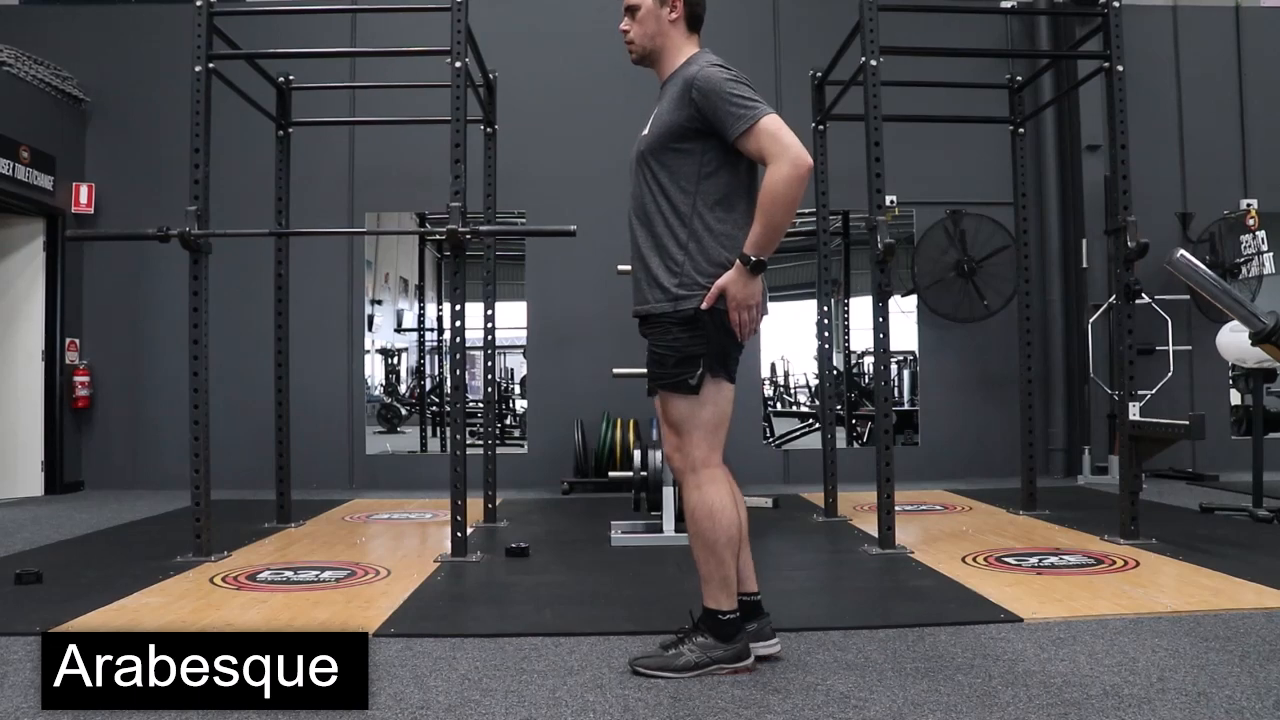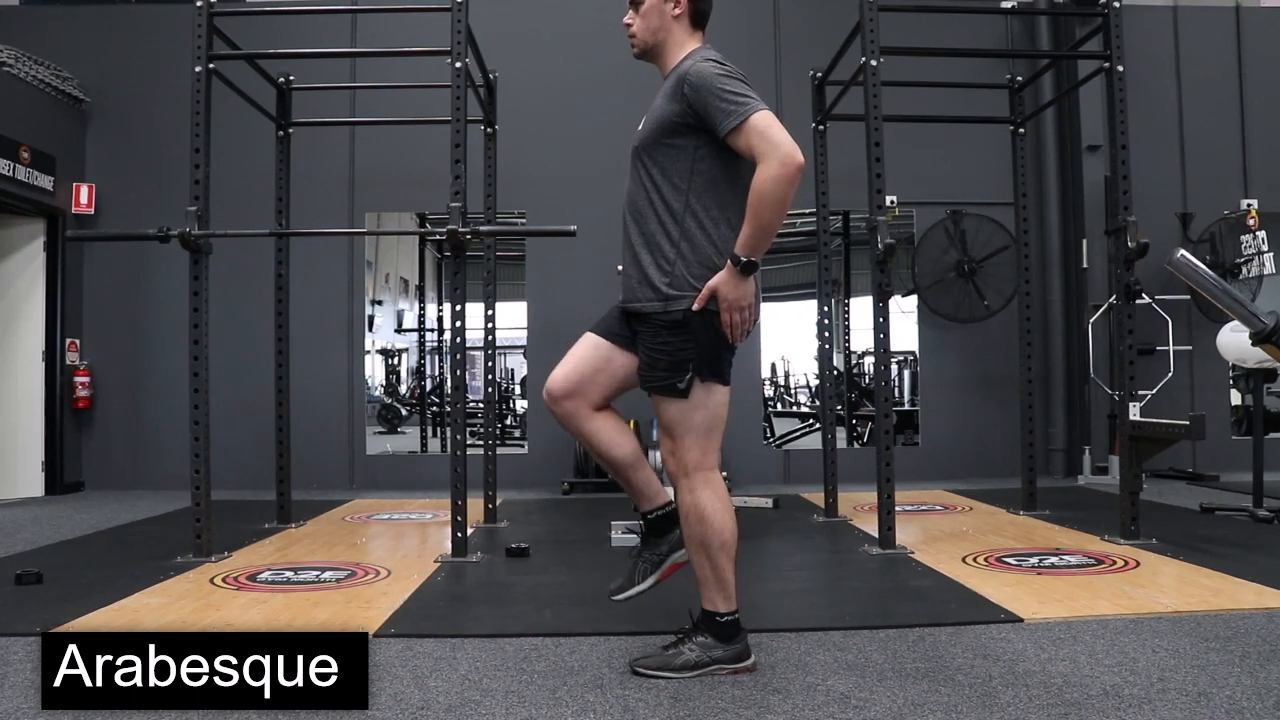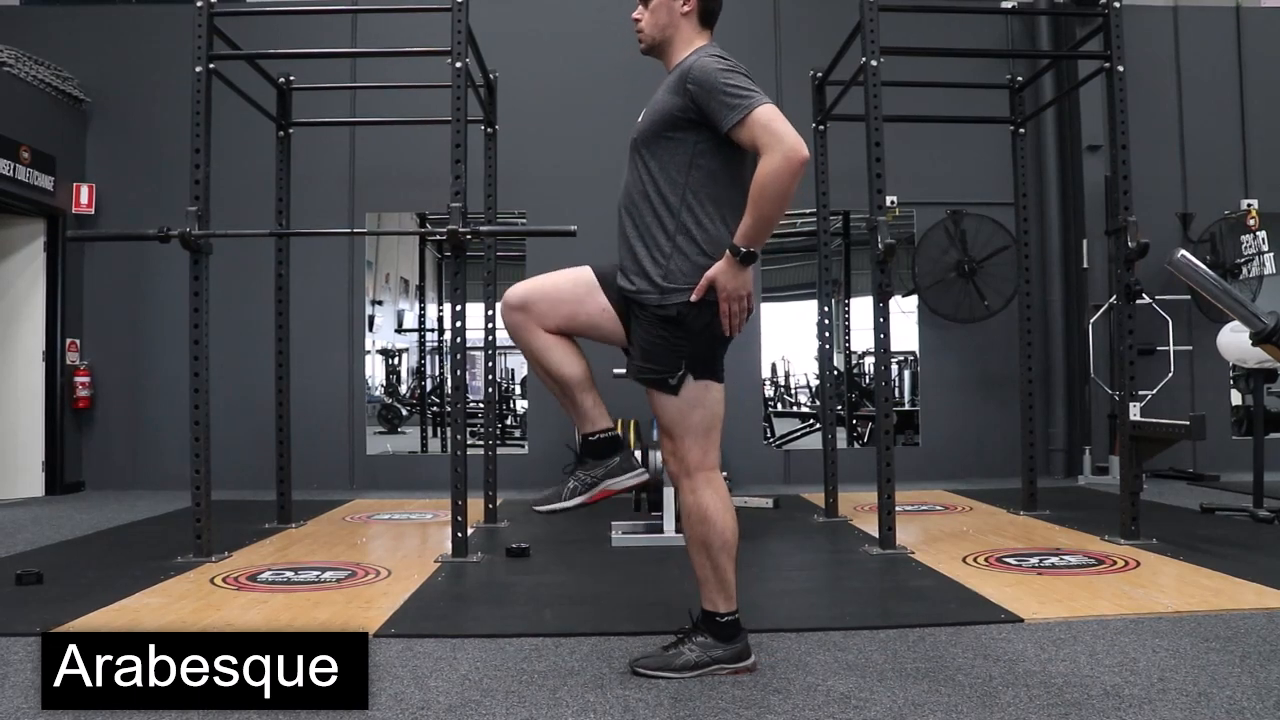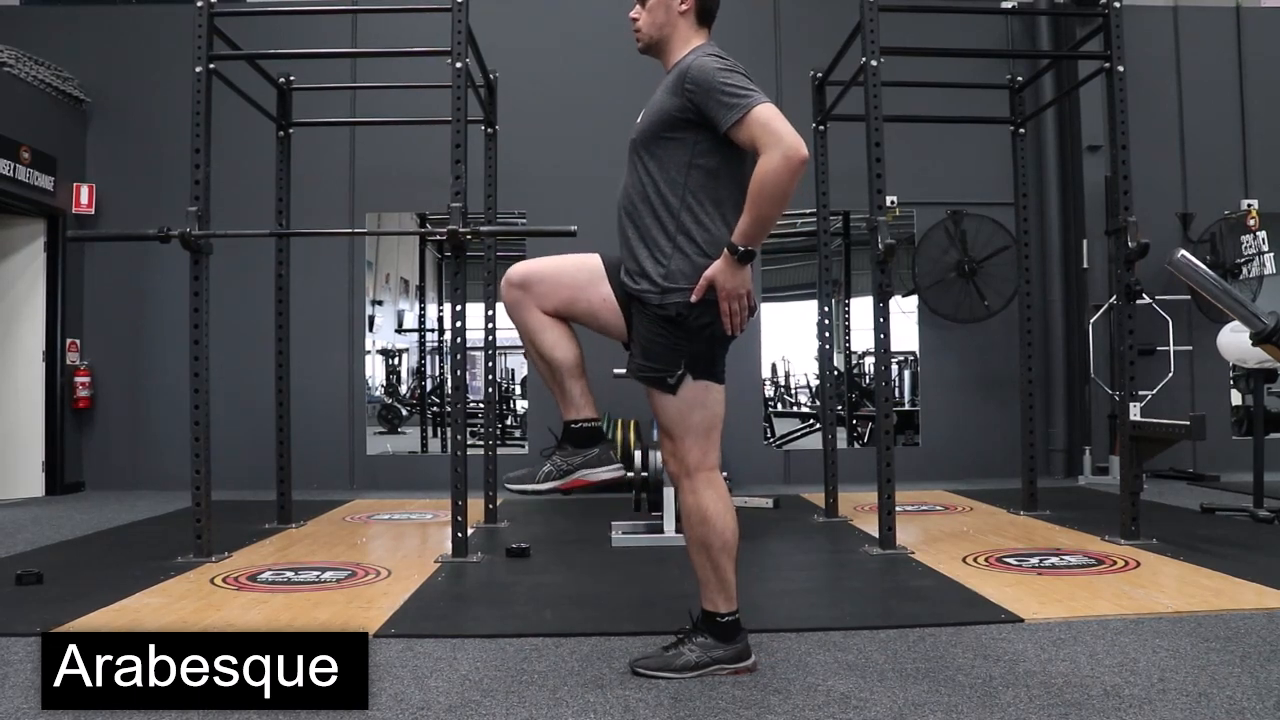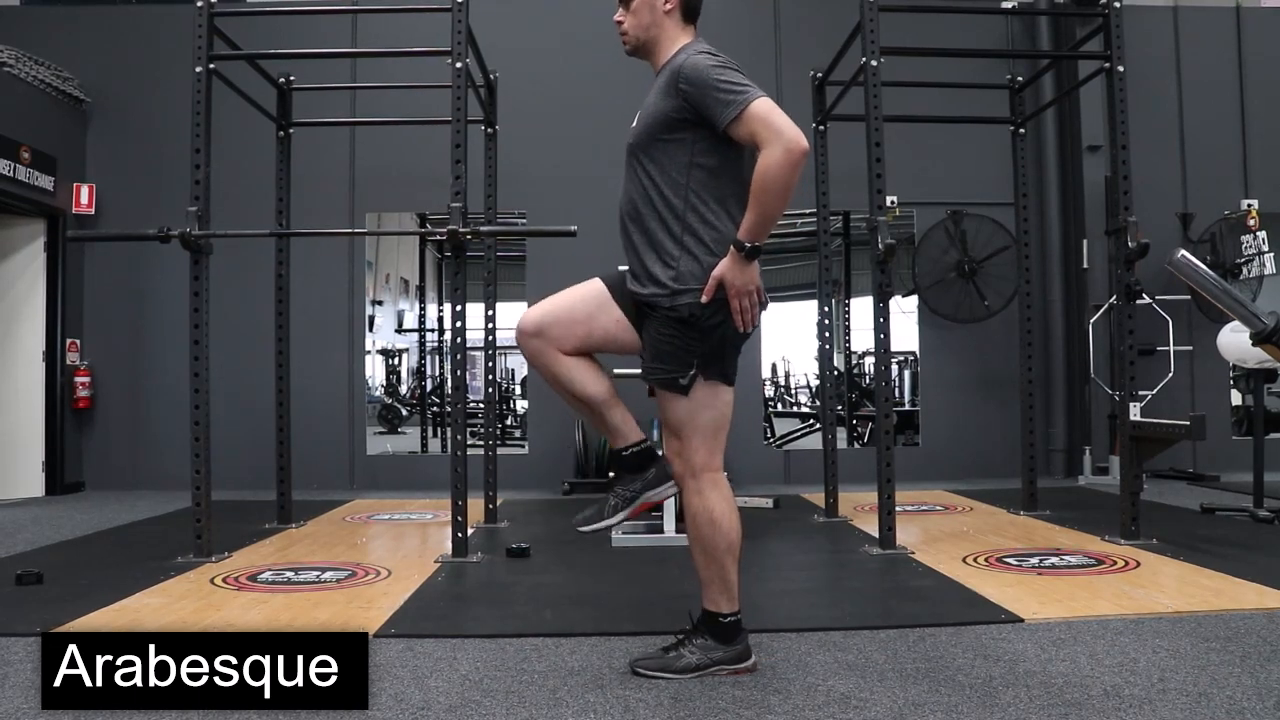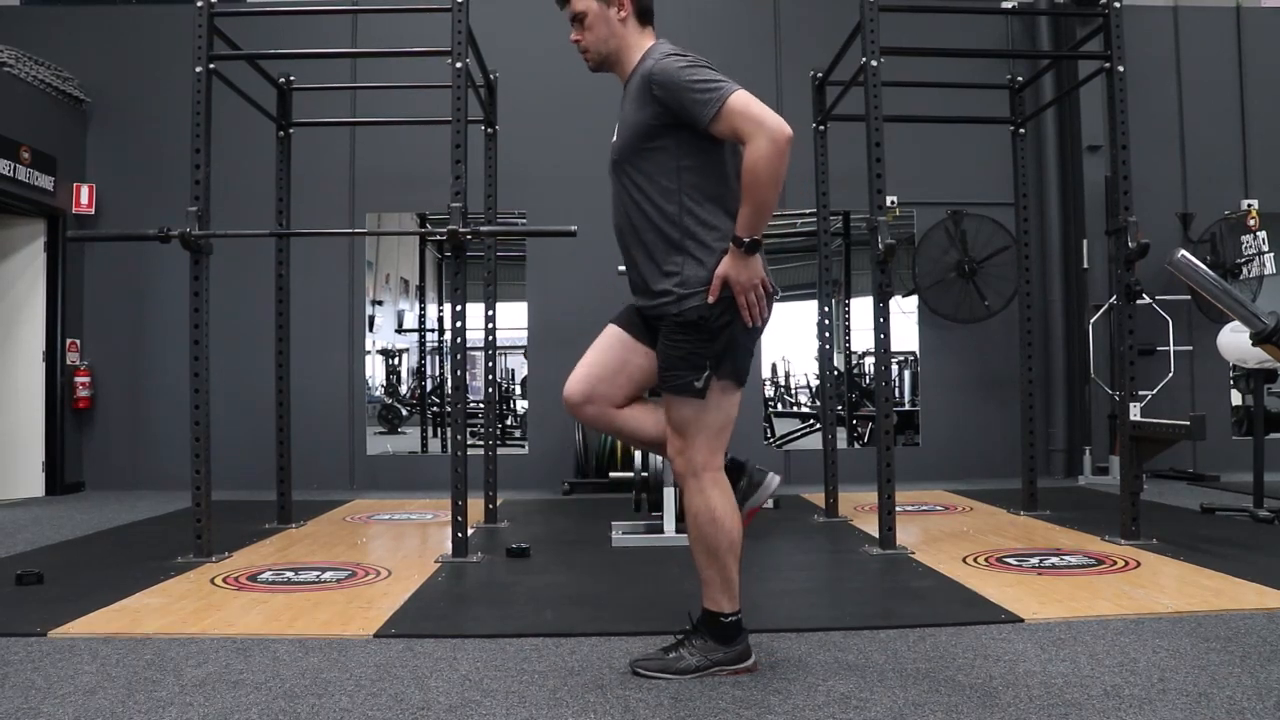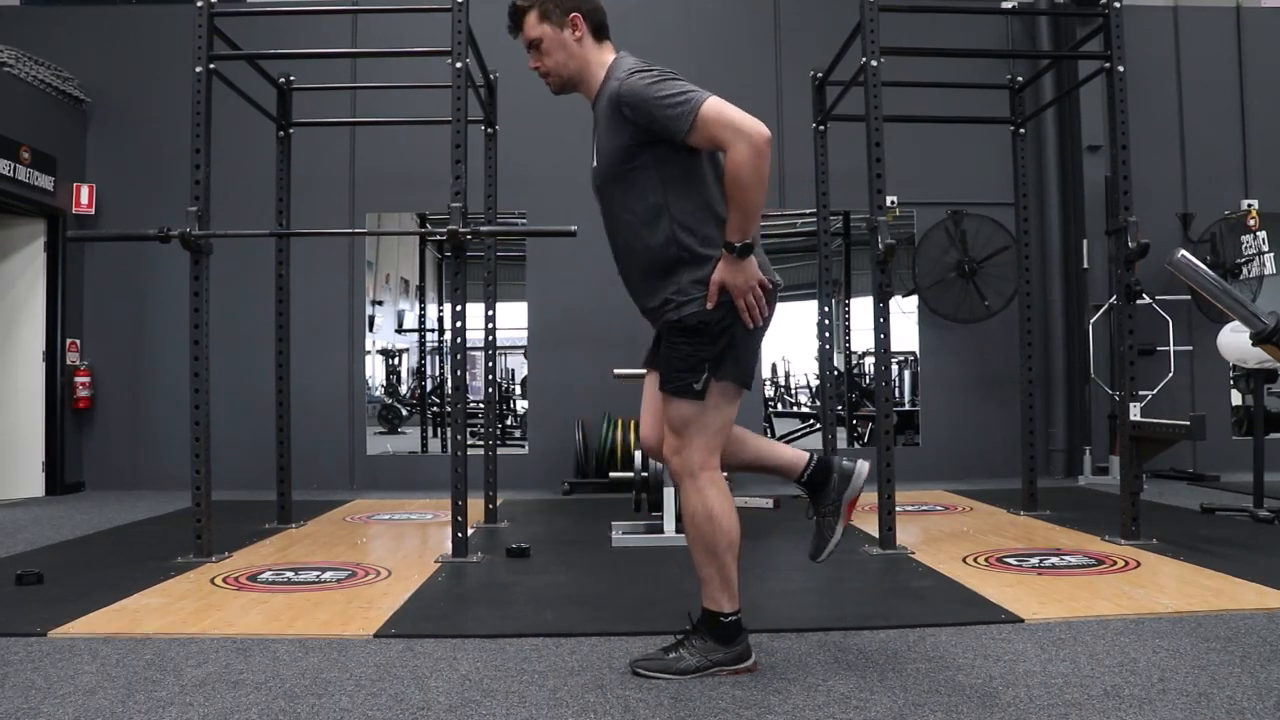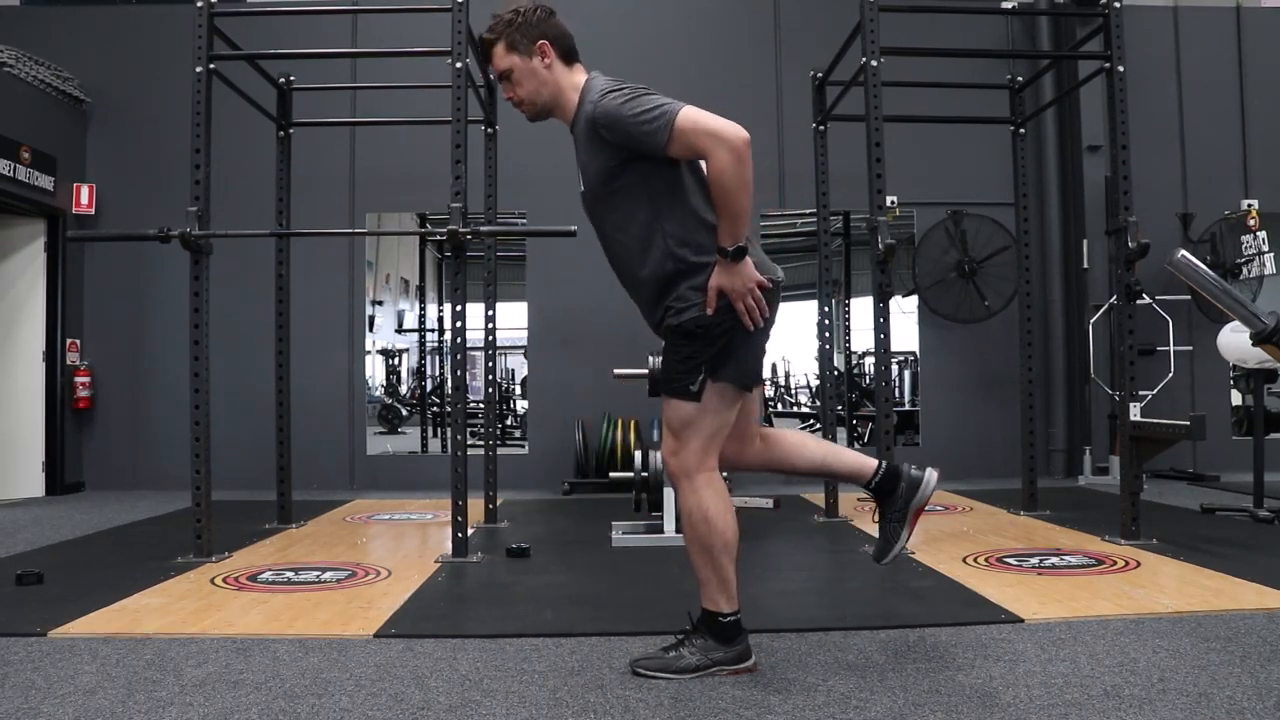
dt=0.4s
person 1, frame 1
left shoulder: (707, 79)
right shoulder: (675, 93)
left elbow: (791, 161)
left wrist: (748, 265)
left hip: (700, 305)
right hip: (672, 304)
left knee: (695, 463)
right knee: (699, 463)
left ankle: (722, 631)
right ankle: (746, 611)
person 1, frame 2
left shoulder: (704, 75)
right shoulder: (677, 88)
left elbow: (783, 160)
left wrist: (740, 267)
left hip: (692, 303)
right hip: (652, 299)
left knee: (691, 467)
right knee: (566, 394)
left ankle: (722, 634)
right ankle: (665, 524)
person 1, frame 3
left shoulder: (705, 71)
right shoulder: (682, 83)
left elbow: (788, 152)
left wrist: (739, 258)
left hip: (685, 294)
right hip: (648, 285)
left knee: (691, 466)
right knee: (523, 306)
left ankle: (723, 635)
right ankle: (604, 452)
person 1, frame 4
left shoulder: (704, 70)
right shoulder: (680, 82)
left elbow: (787, 152)
left wrist: (737, 256)
left hip: (686, 293)
right hip: (651, 282)
left knee: (692, 467)
right knee: (523, 283)
left ankle: (723, 636)
right ankle: (585, 441)
person 1, frame 5
left shoulder: (696, 68)
right shoulder: (671, 81)
left elbow: (786, 144)
left wrist: (744, 253)
left hip: (698, 293)
right hip: (659, 288)
left knee: (696, 466)
right knee: (539, 331)
left ankle: (724, 636)
right ankle: (638, 461)
person 1, frame 6
left shoulder: (666, 71)
right shoulder: (641, 87)
left elbow: (770, 135)
left wrist: (743, 249)
left hip: (708, 294)
right hip: (670, 295)
left knee: (694, 463)
right knee: (588, 396)
left ankle: (723, 637)
right ankle: (733, 474)
person 1, frame 7
left shoulder: (633, 87)
right shoulder: (610, 102)
left elbow: (749, 137)
left wrist: (738, 253)
left hip: (713, 296)
right hip: (687, 299)
left knee: (689, 459)
right knee: (663, 440)
left ankle: (723, 637)
right ankle: (821, 473)
person 1, frame 8
left shoulder: (608, 107)
right shoulder: (592, 121)
left elbow: (728, 141)
right elbow: (699, 163)
left wrist: (733, 256)
left hip: (716, 296)
right hip: (708, 299)
left knee: (688, 461)
right knee: (738, 446)
left ankle: (722, 636)
right ankle: (892, 479)
